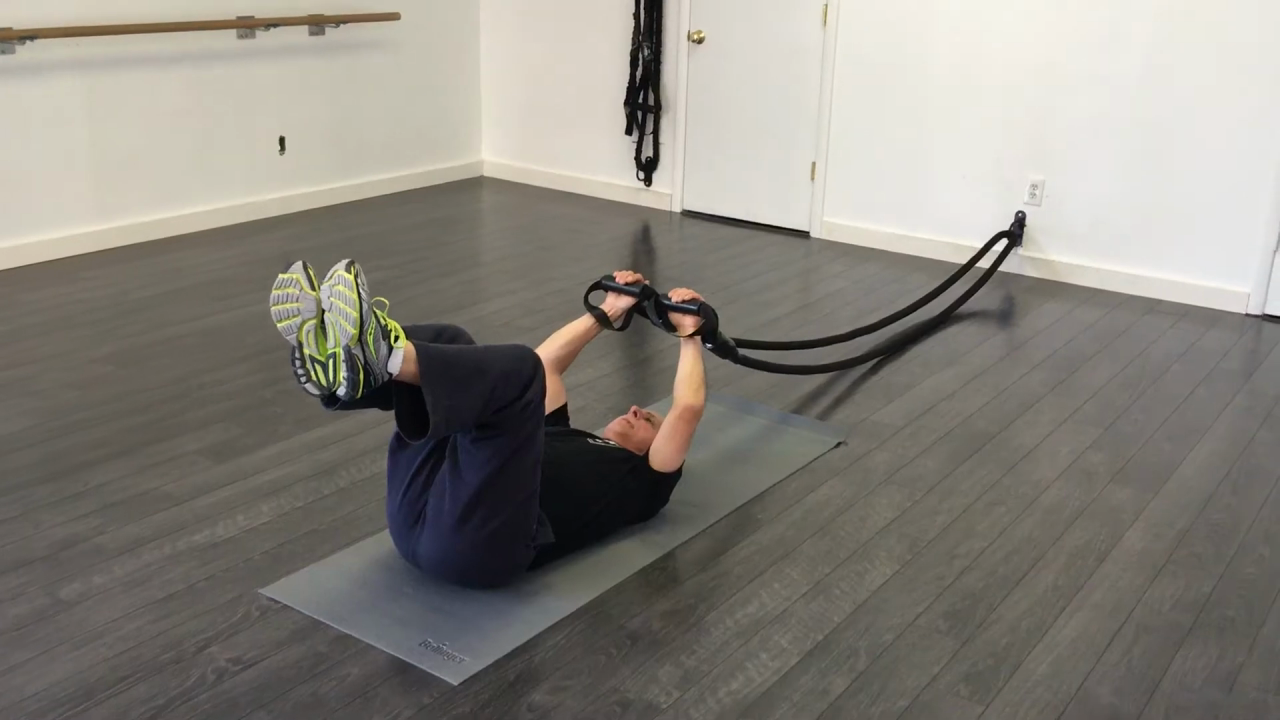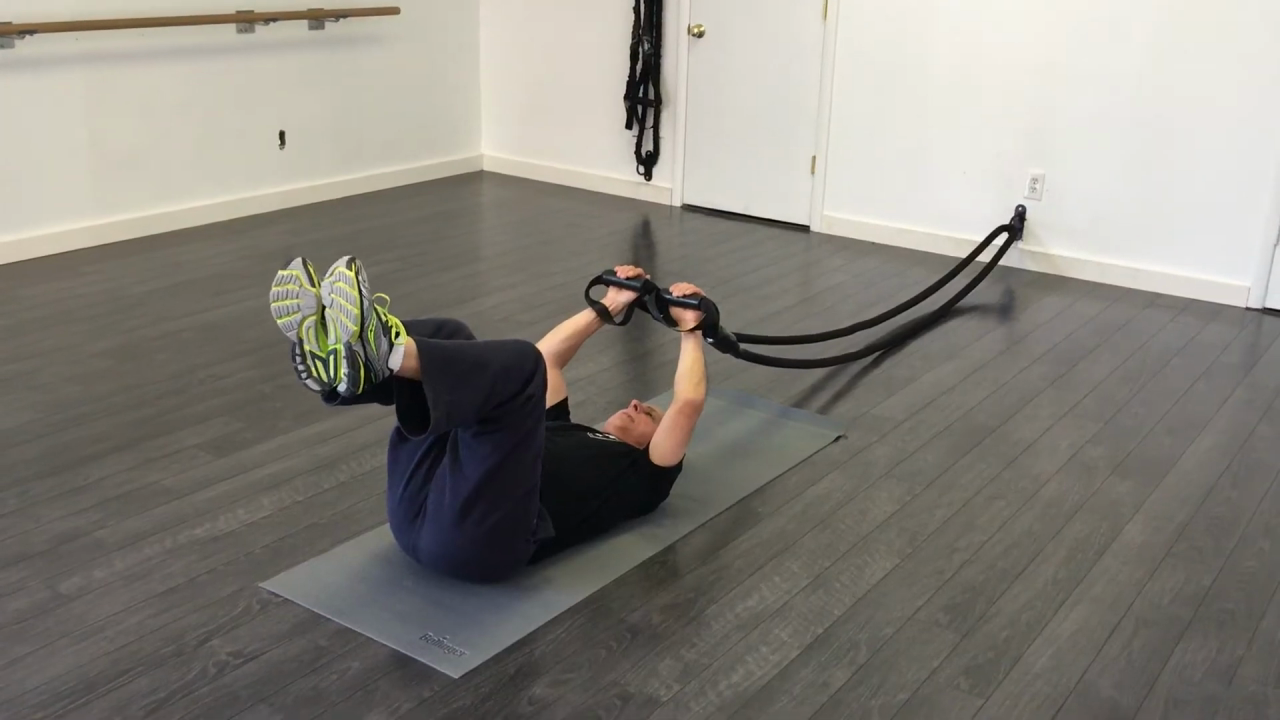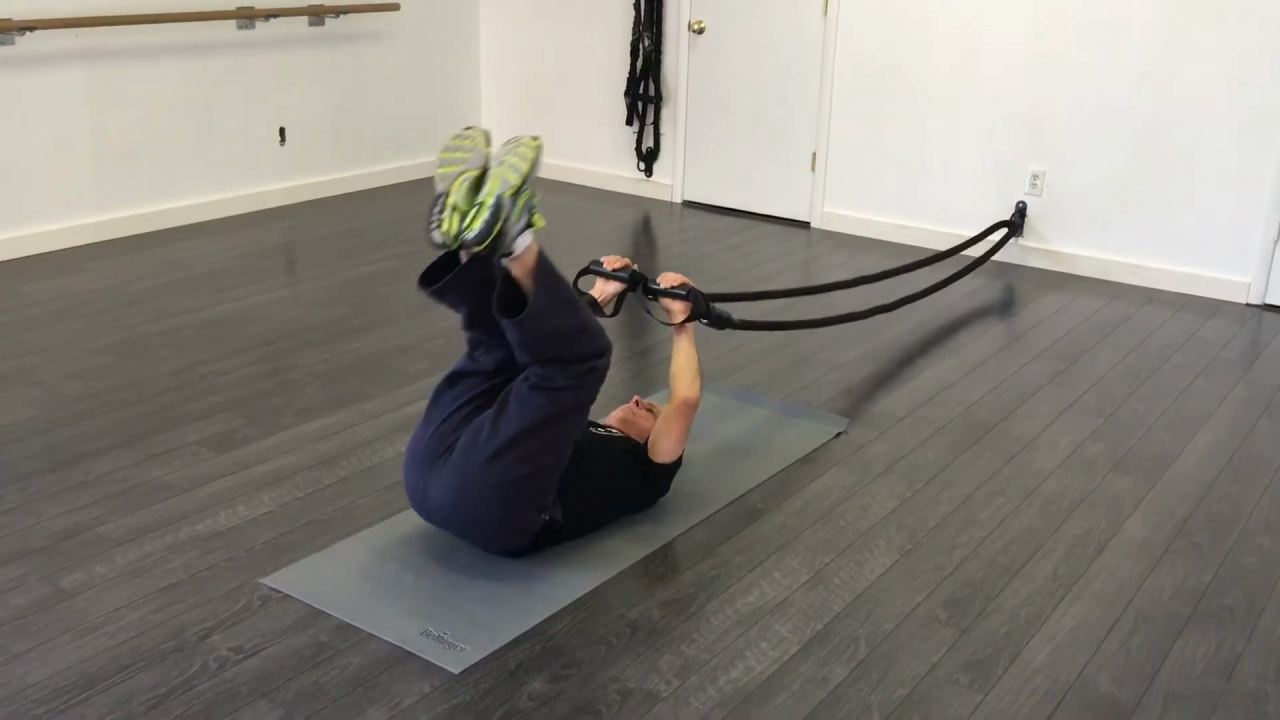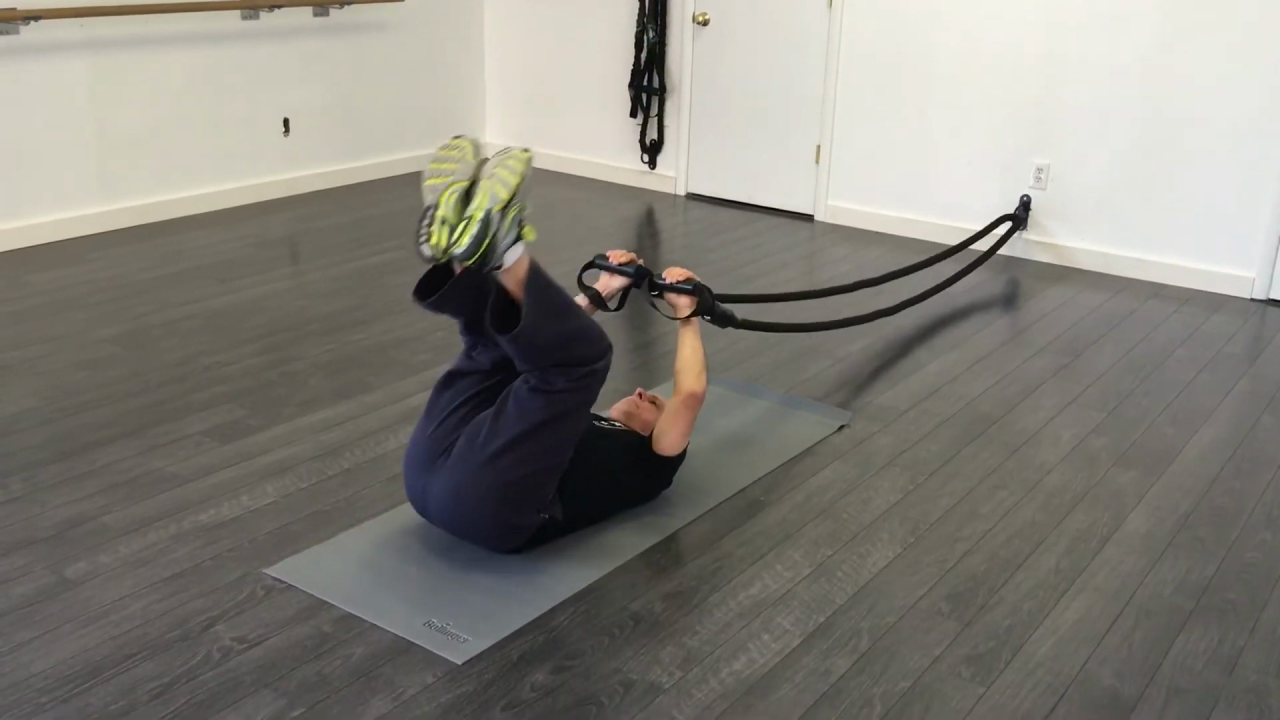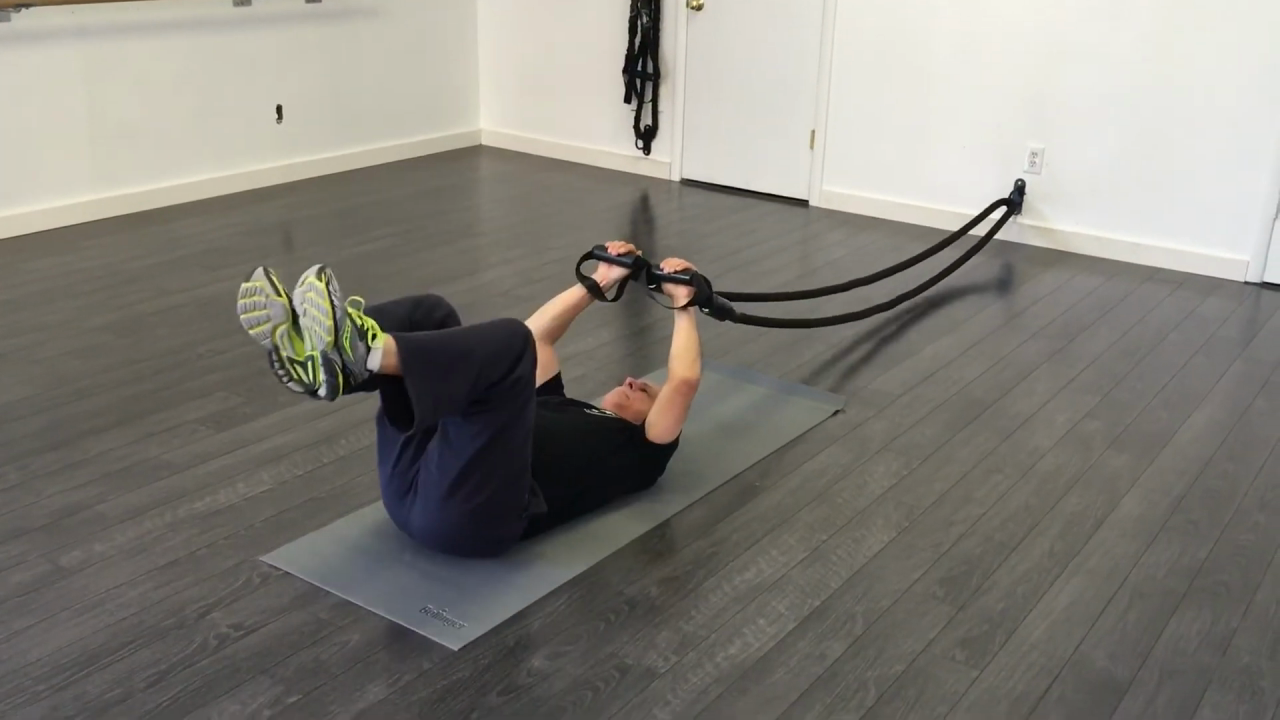
dt=0.7s
person 1, frame 1
left shoulder: (641, 485)
right shoulder: (566, 436)
left elbow: (687, 410)
right elbow: (547, 362)
left wrist: (688, 335)
right wrist: (606, 314)
left hip: (480, 543)
right hip: (418, 516)
left knee: (517, 369)
right knee: (447, 343)
left ankle: (383, 354)
right ankle: (342, 361)
person 1, frame 2
left shoulder: (642, 478)
right shoulder: (564, 430)
left elbow: (688, 404)
right elbow: (548, 356)
left wrist: (689, 329)
right wrist: (606, 308)
left hip: (481, 536)
right hip: (420, 508)
left knee: (517, 365)
right knee: (445, 339)
left ankle: (381, 352)
right ankle: (342, 356)
person 1, frame 3
left shoulder: (642, 469)
right shoulder: (576, 436)
left elbow: (683, 401)
right elbow: (551, 336)
left wrist: (681, 323)
right wrist: (595, 299)
left hip: (493, 503)
right hip: (432, 475)
left knee: (577, 352)
right knee: (504, 341)
left ankle: (514, 237)
right ankle: (477, 238)
person 1, frame 4
left shoulder: (644, 464)
right shoulder: (581, 426)
left elbow: (690, 393)
right elbow: (553, 332)
left wrist: (686, 318)
right wrist: (598, 294)
left hip: (490, 499)
right hip: (431, 471)
left knee: (582, 352)
right knee: (502, 332)
left ankle: (503, 251)
right ankle: (464, 250)
person 1, frame 5
left shoulder: (639, 454)
right shoulder: (562, 408)
left elbow: (684, 382)
right elbow: (536, 332)
left wrist: (682, 305)
right wrist: (596, 284)
left hip: (473, 514)
right hip: (411, 490)
left knee: (505, 346)
right knee: (426, 316)
left ankle: (358, 354)
right ankle: (321, 353)
